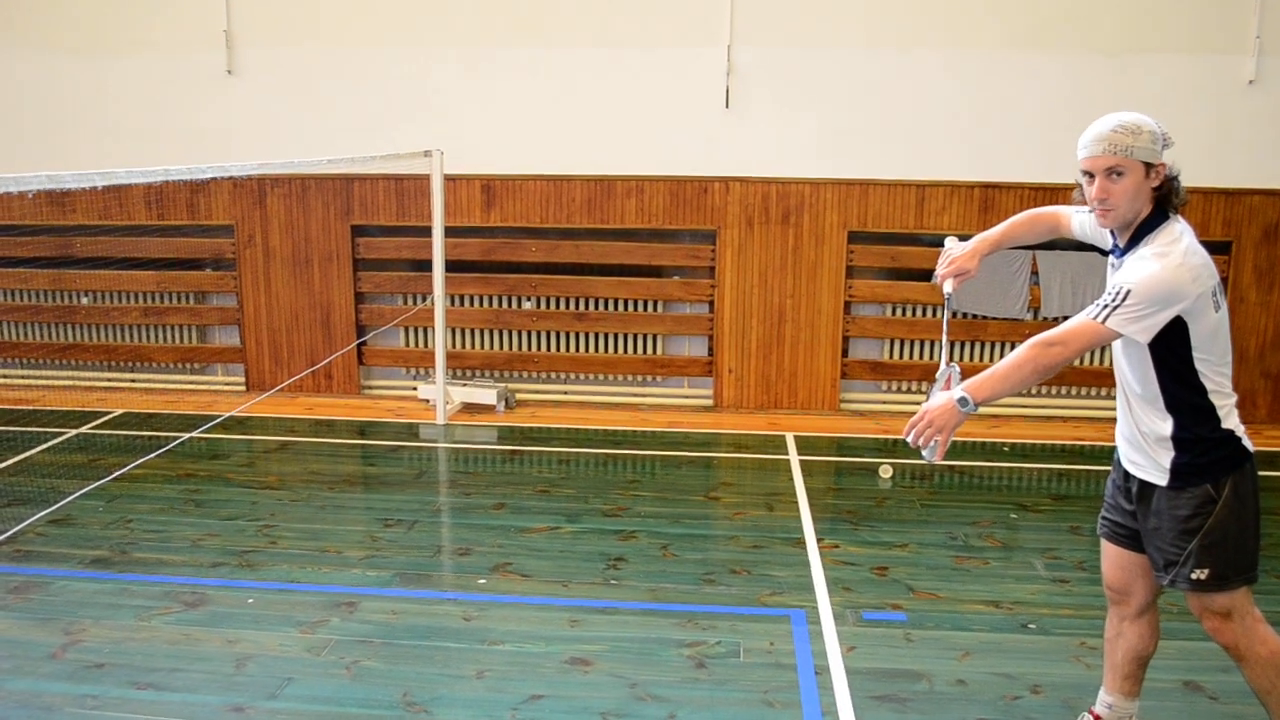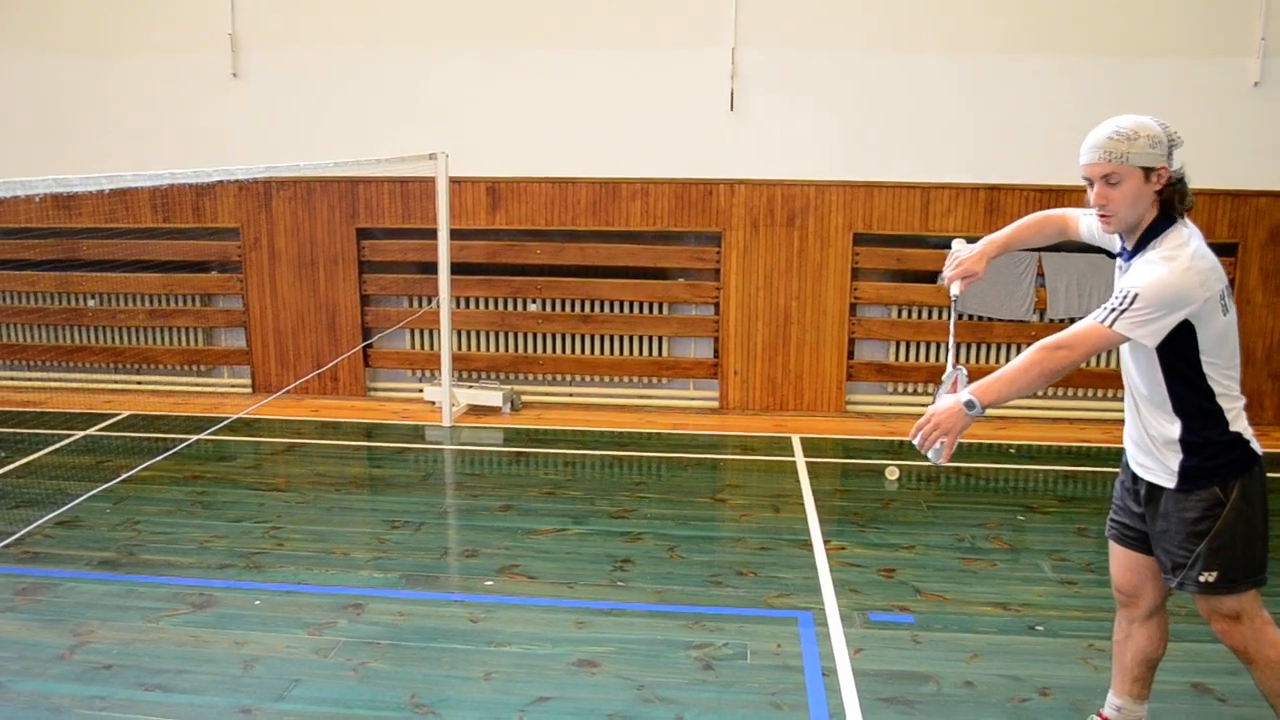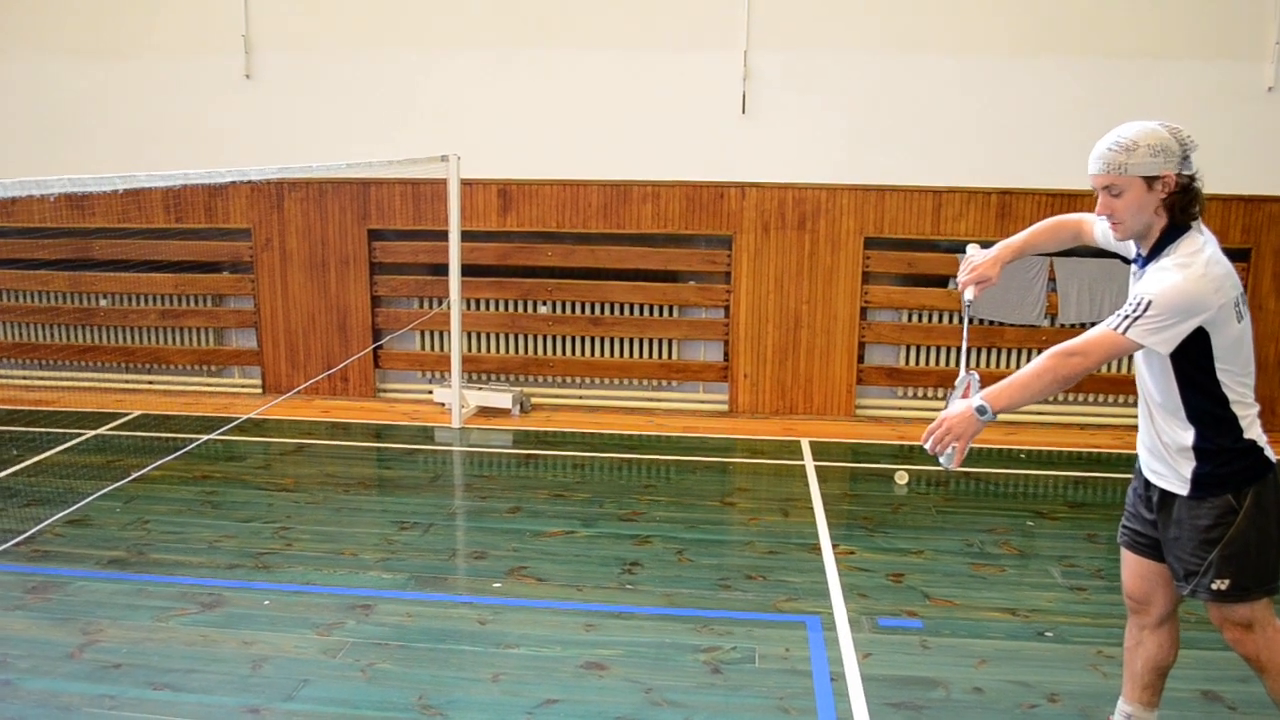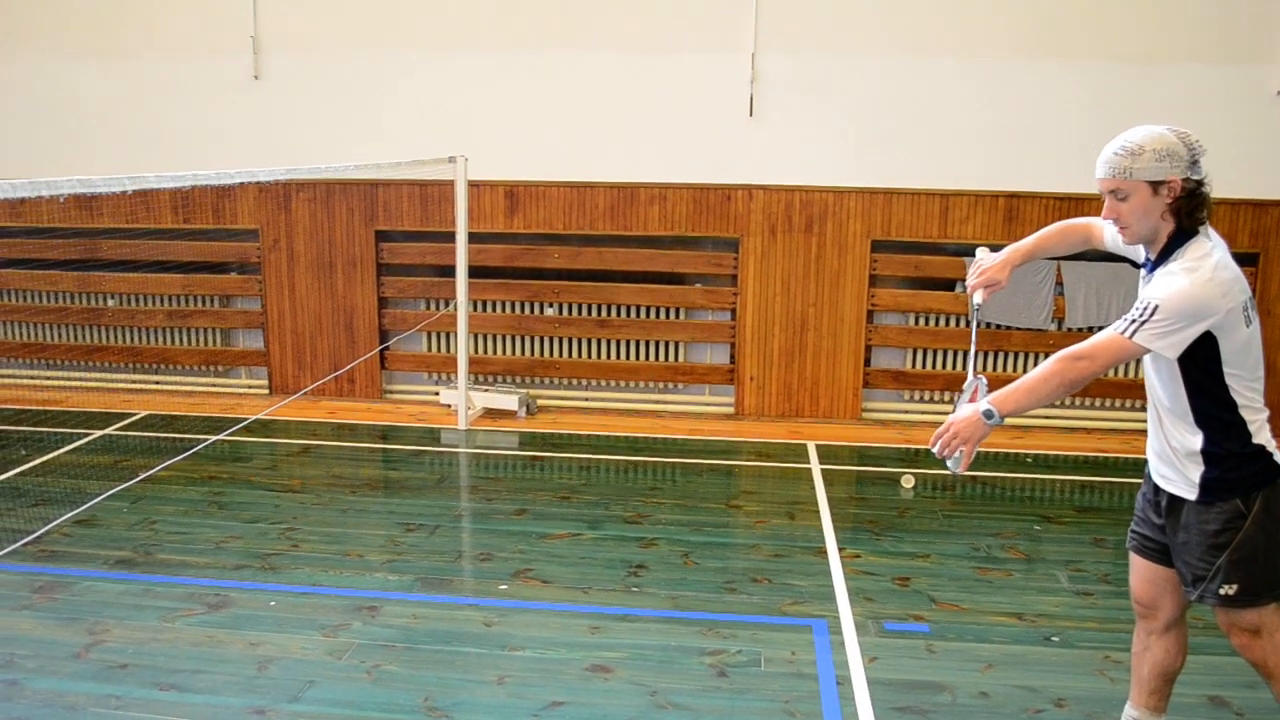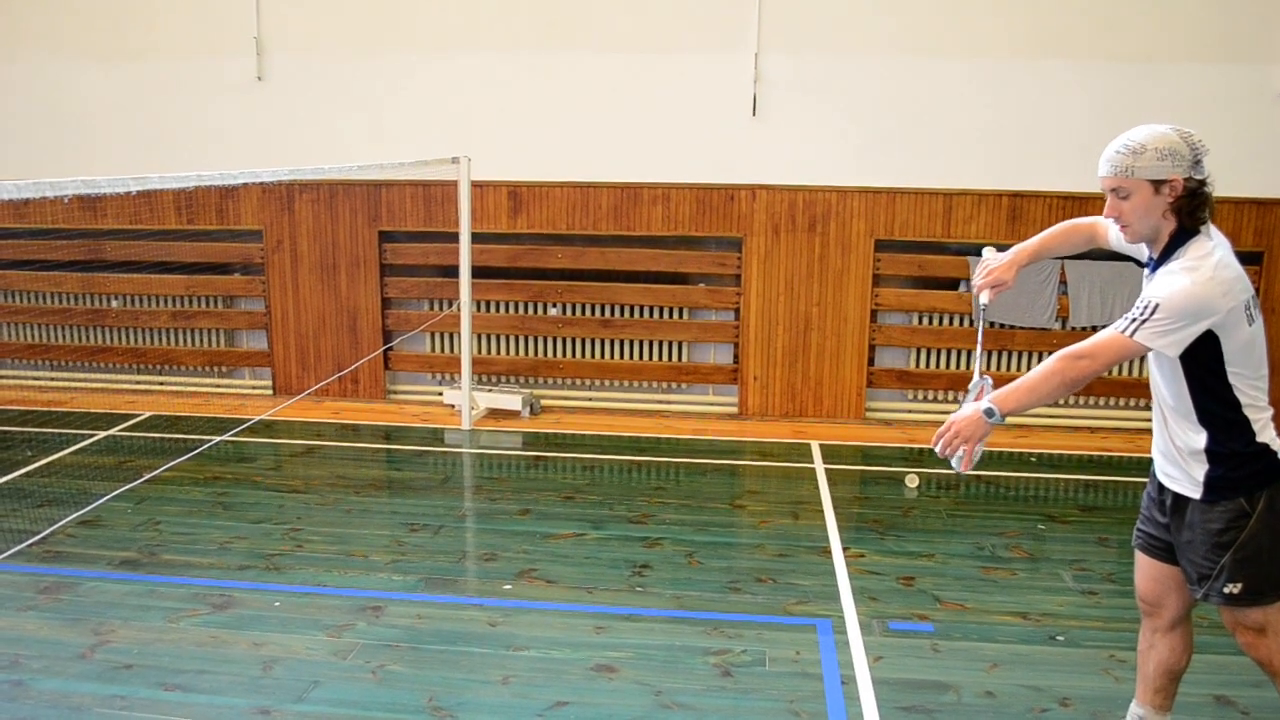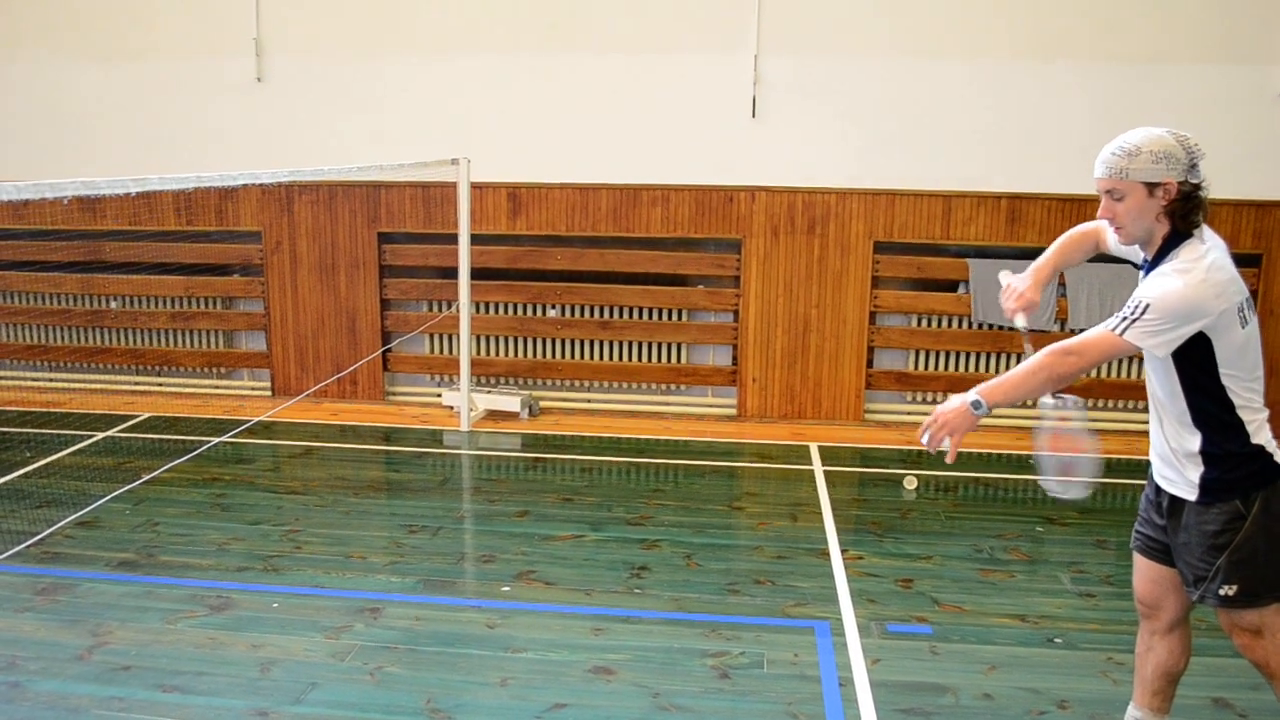
dt=0.2s
person 1, frame 1
left shoulder: (1165, 265)
right shoulder: (1125, 225)
left elbow: (1055, 350)
right elbow: (1049, 219)
left wrist: (963, 399)
right wrist: (978, 245)
left hip: (1196, 472)
right hip: (1139, 461)
left knee: (1225, 619)
right knee: (1126, 595)
person 1, frame 2
left shoulder: (1173, 269)
right shoulder: (1136, 228)
left elbow: (1062, 353)
right elbow: (1058, 222)
left wrist: (970, 402)
right wrist: (986, 247)
left hip: (1204, 475)
right hip: (1147, 464)
right knee: (1135, 597)
person 1, frame 3
left shoulder: (1187, 276)
right shoulder: (1152, 233)
left elbow: (1075, 359)
right elbow: (1073, 227)
left wrist: (981, 407)
right wrist: (1000, 253)
left hip: (1217, 483)
right hip: (1160, 471)
right knee: (1146, 604)
person 1, frame 4
left shoulder: (1195, 281)
right shoulder: (1162, 237)
left elbow: (1083, 363)
right elbow: (1083, 231)
left wrist: (988, 411)
right wrist: (1009, 257)
left hip: (1225, 488)
right hip: (1169, 476)
right knee: (1153, 610)
person 1, frame 5
left shoulder: (1196, 280)
right shoulder: (1167, 236)
left elbow: (1084, 362)
right elbow: (1087, 230)
left wrist: (989, 410)
right wrist: (1015, 257)
left hip: (1230, 486)
right hip: (1175, 474)
right knee: (1159, 607)
person 1, frame 6
left shoulder: (1189, 282)
right shoulder: (1168, 239)
left elbow: (1073, 359)
right elbow: (1089, 236)
left wrist: (976, 401)
right wrist: (1035, 277)
left hip: (1228, 488)
right hip: (1174, 477)
right knee: (1158, 610)
